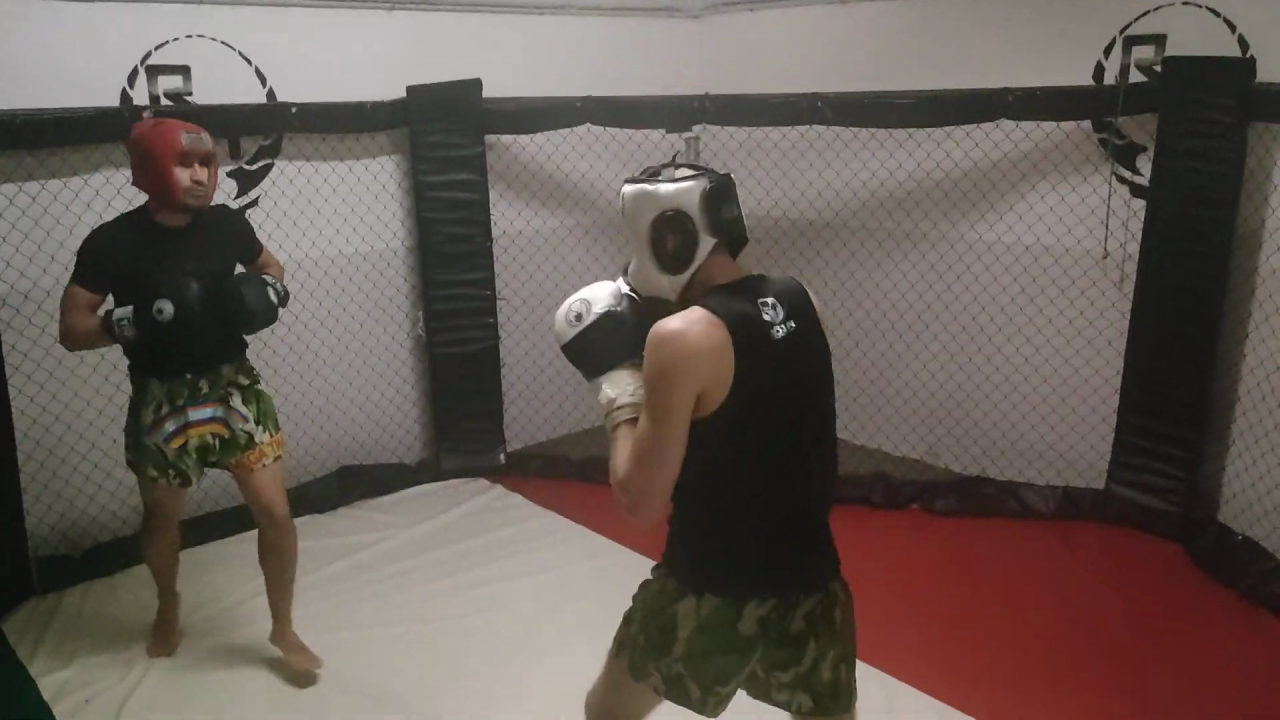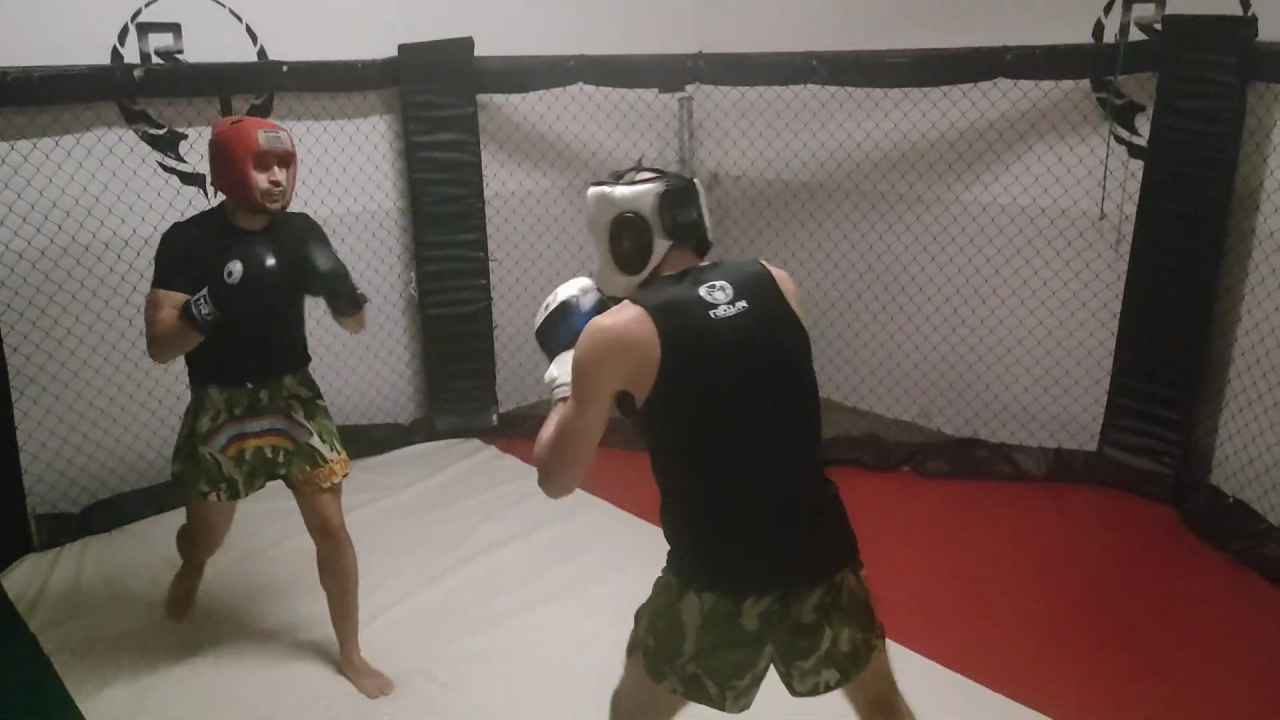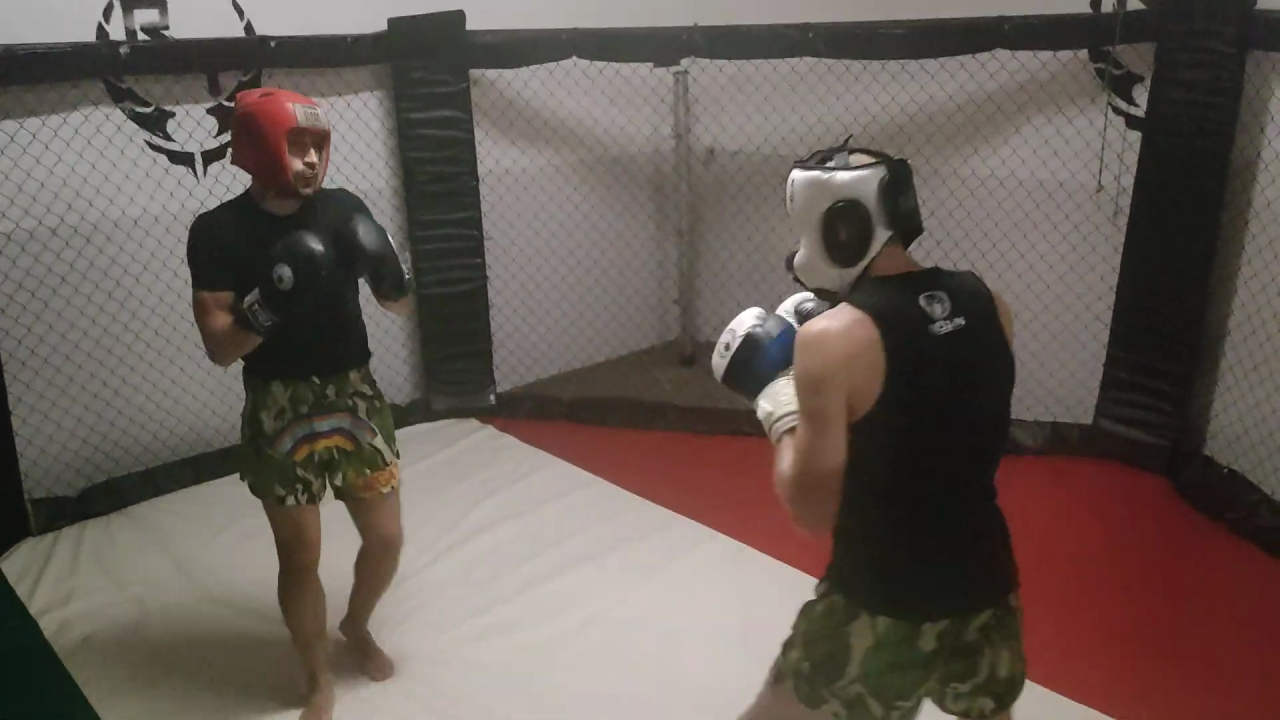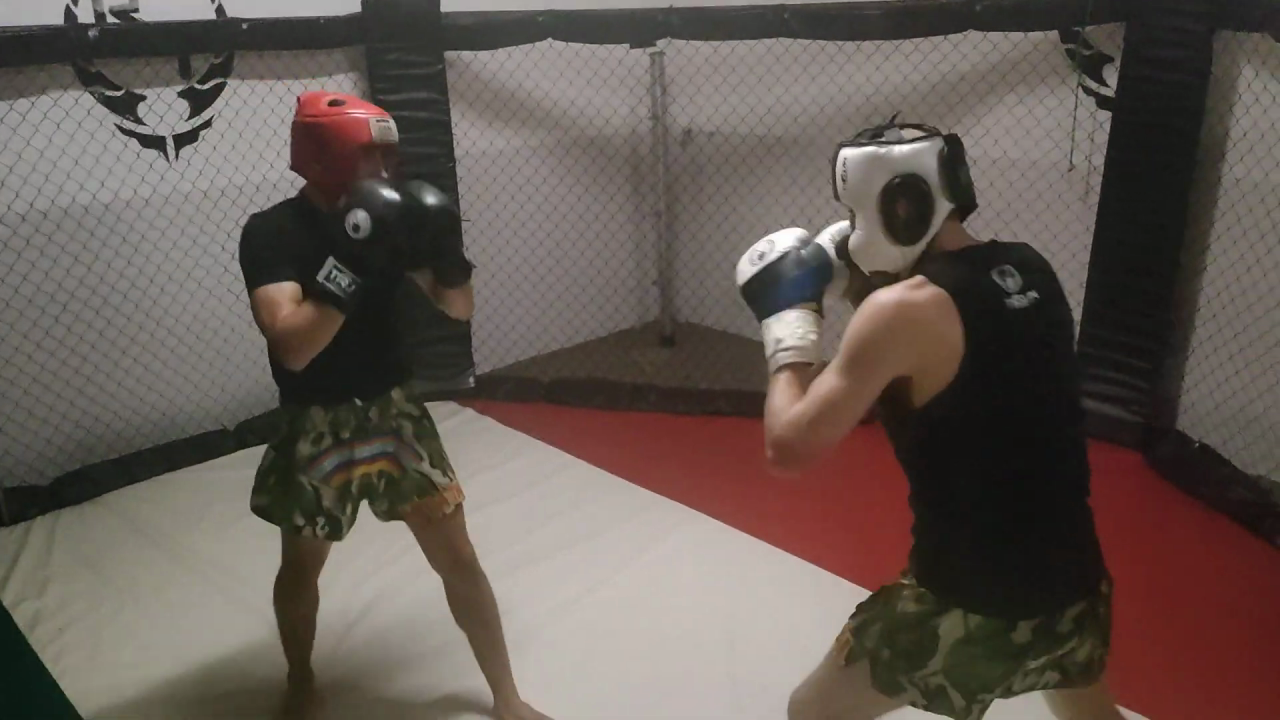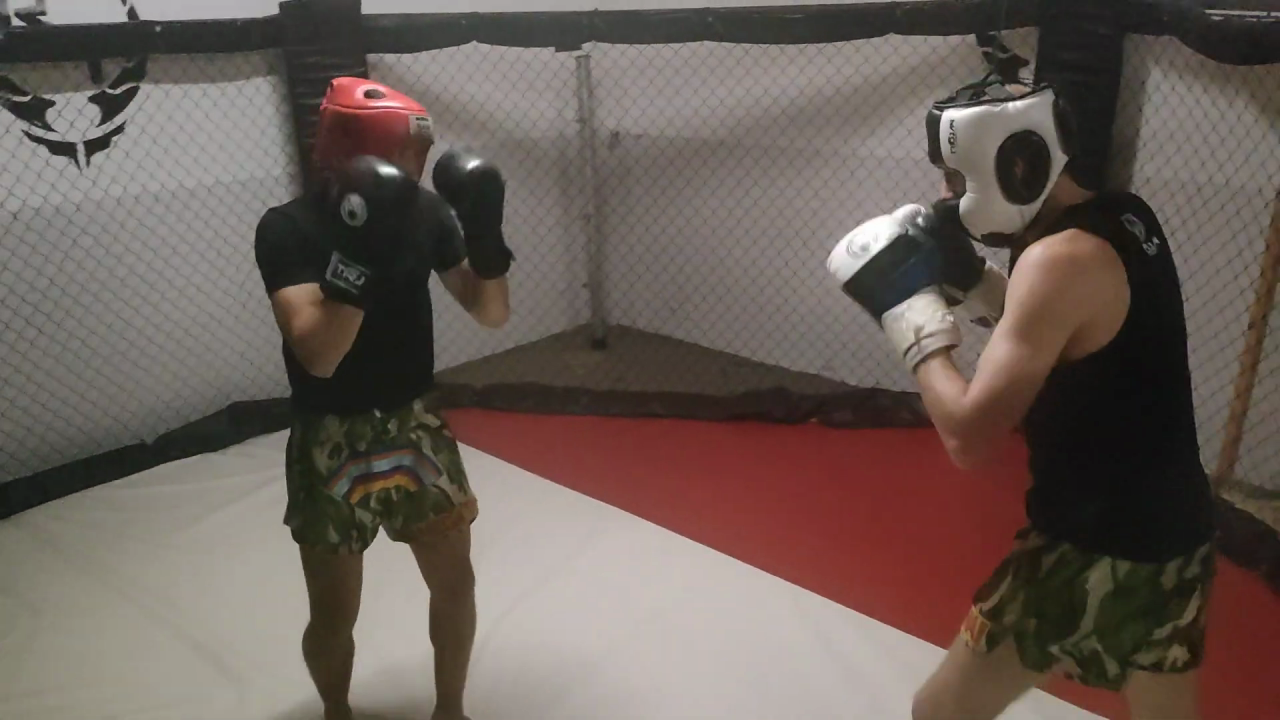
dt=0.4s
person 1, frame 1
left shoulder: (228, 224)
right shoulder: (111, 243)
left elbow: (273, 271)
right elbow: (71, 331)
left wrist: (267, 296)
right wrist: (136, 320)
left hip: (233, 385)
right hip: (162, 398)
left knee: (275, 511)
right knee: (162, 515)
left ankle: (283, 627)
right ankle: (168, 607)
person 1, frame 2
left shoulder: (302, 233)
right shoulder: (187, 241)
left elbow: (356, 326)
right elbow: (160, 345)
left wrist: (343, 293)
right wrist: (216, 299)
left hip: (292, 394)
right hip: (221, 404)
left knee: (331, 528)
right knee: (207, 531)
left ankle: (351, 653)
right ankle: (190, 572)
person 1, frame 3
left shoulder: (343, 209)
right shoulder: (218, 232)
left elbow: (403, 303)
right elbow: (219, 348)
left wrist: (389, 269)
right wrist: (271, 299)
left hip: (354, 393)
right hip: (280, 406)
left knee: (386, 537)
right knee: (301, 557)
left ankle: (357, 626)
person 1, frame 4
left shoulder: (390, 214)
right shoulder: (270, 234)
left elbow: (459, 308)
right elbow: (294, 349)
left wrist: (448, 253)
right wrist: (351, 264)
left hip: (395, 412)
right hip: (318, 429)
left knee: (458, 561)
right knee: (301, 568)
person 1, frame 5
left shoulder: (423, 212)
right shoulder: (287, 230)
left elbow: (491, 313)
right elbow: (319, 357)
left wrist: (486, 234)
right wrist: (357, 253)
left hip: (416, 426)
right hip: (332, 441)
left knee: (453, 581)
right knee: (335, 615)
person 2, frame 1
left shoulder: (679, 338)
right shoulder: (800, 304)
left elbow: (641, 501)
left wrist: (617, 382)
left hip: (709, 595)
right hip: (809, 583)
person 2, frame 2
left shoulder: (616, 332)
right shoulder: (774, 284)
left elbow: (556, 477)
left wrist: (569, 365)
left hip: (716, 584)
right hip: (820, 559)
person 2, frame 3
left shoulder: (831, 339)
right shoulder: (986, 303)
left elbow: (811, 505)
left wrist: (776, 394)
left hip: (877, 604)
right hip: (982, 584)
person 2, frame 4
left shoulder: (904, 309)
right shoulder: (1033, 270)
left elbow: (790, 451)
left wrist: (788, 320)
left hip: (966, 598)
right hip: (1070, 573)
person 2, frame 5
left shoulder: (1058, 261)
right shoulder: (1128, 220)
left elbow: (970, 439)
left wrist: (913, 311)
right wrist: (975, 285)
left hip: (1094, 552)
right hip: (1177, 536)
